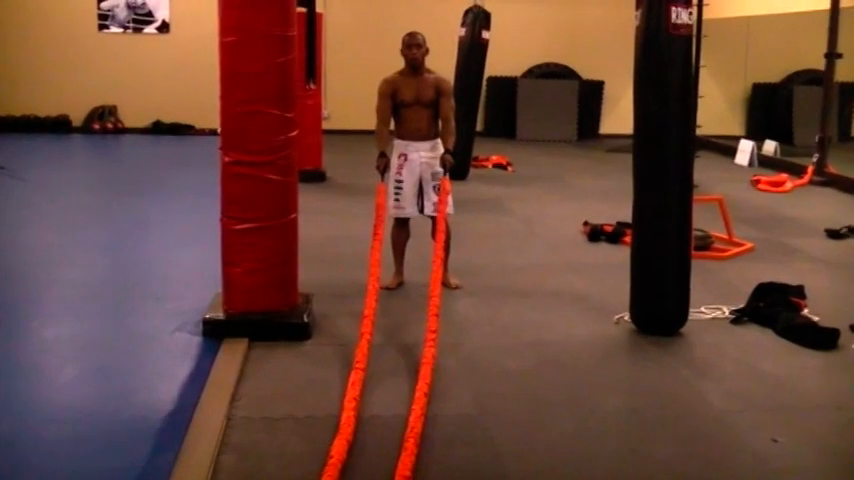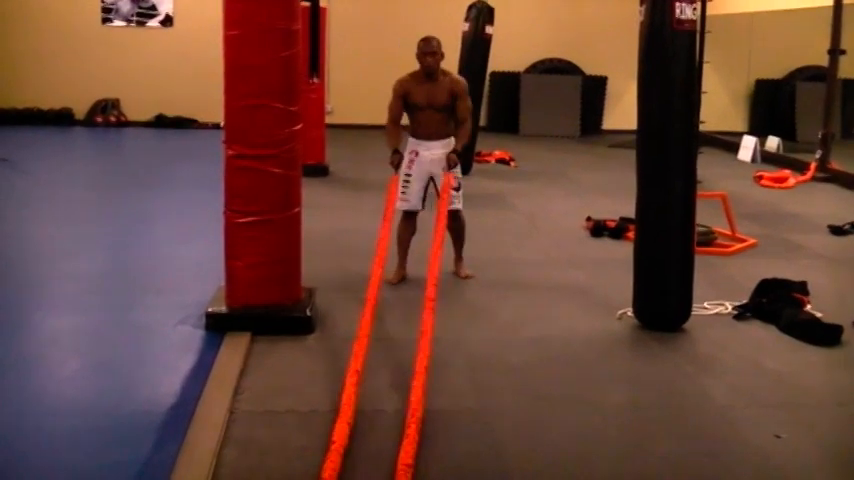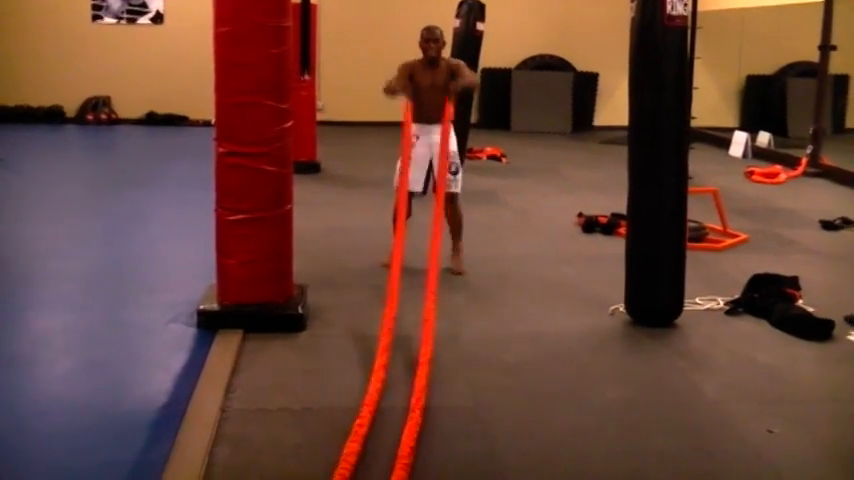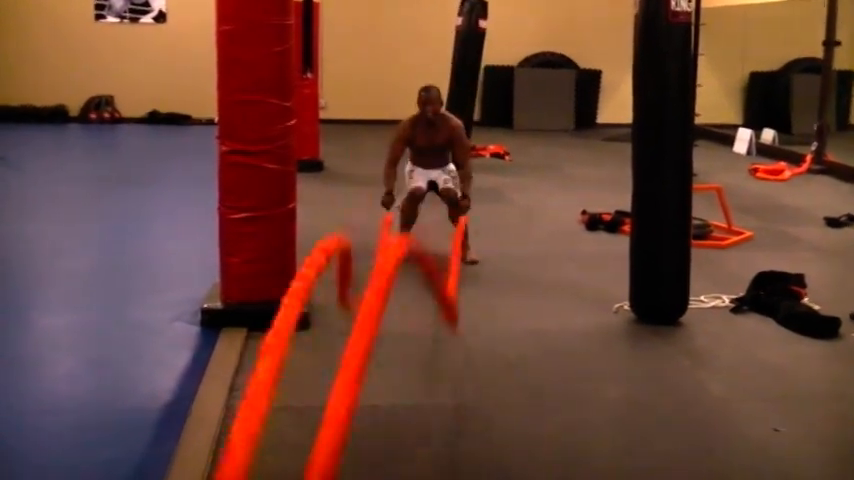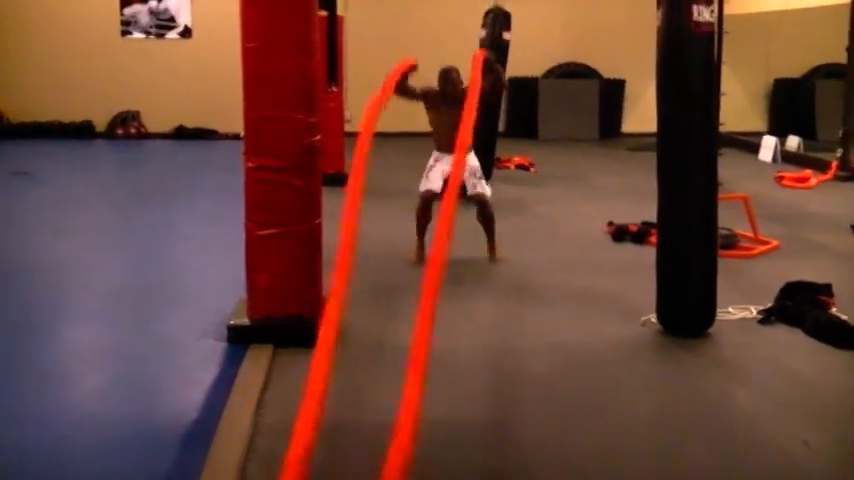
dt=0.5s
person 1, frame 1
left shoulder: (440, 83)
right shoulder: (390, 84)
left elbow: (448, 120)
right elbow: (383, 122)
left wrist: (448, 150)
right wrist: (382, 153)
left hip: (433, 151)
right hip: (403, 151)
left knee: (440, 215)
right knee: (401, 216)
left ankle: (444, 271)
right ankle: (398, 272)
person 1, frame 2
left shoulder: (456, 84)
right shoulder: (404, 85)
left elbow: (465, 121)
right elbow: (393, 122)
left wrist: (456, 150)
right wrist: (395, 150)
left hip: (445, 148)
right hip: (416, 149)
left knee: (454, 210)
right knee: (408, 211)
left ankle: (458, 261)
right ankle: (401, 267)
person 1, frame 3
left shoulder: (453, 66)
right shoulder: (410, 68)
left elbow: (472, 80)
right elbow: (389, 88)
left wrist: (463, 83)
right wrist: (400, 87)
left hip: (444, 135)
right hip: (418, 134)
left knee: (451, 195)
right knee: (405, 193)
left ankle: (456, 253)
person 1, frame 4
left shoulder: (453, 126)
right shoulder: (408, 126)
left elbow: (464, 164)
right elbow: (391, 161)
left wrist: (466, 193)
right wrist: (389, 191)
left hip: (444, 169)
right hip: (417, 168)
left knee: (453, 198)
right knee: (413, 195)
left ankle: (465, 248)
person 1, frame 5
left shoulder: (469, 95)
right shoulder: (430, 95)
left elbow: (499, 84)
right elbow: (400, 89)
left wrist: (491, 65)
right wrist: (406, 74)
left hip: (467, 158)
right hip: (440, 158)
left knee: (482, 200)
right knee: (426, 198)
left ankle: (492, 245)
right ankle: (420, 246)
